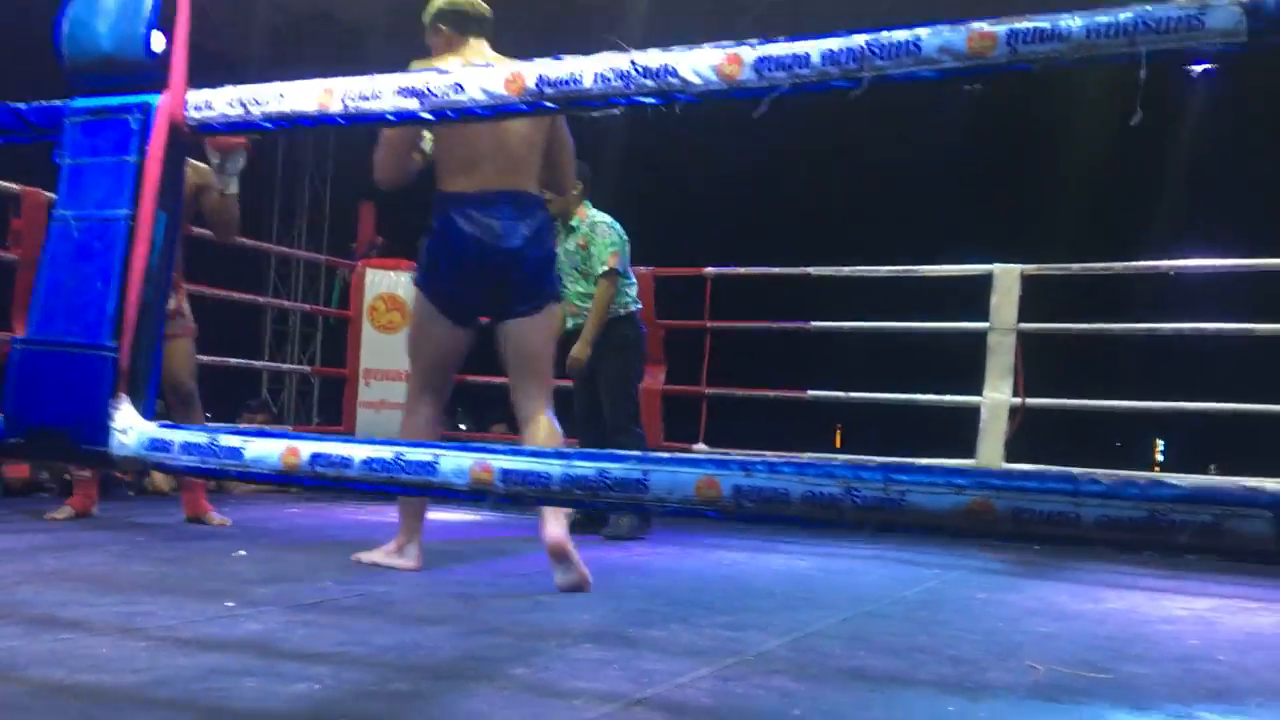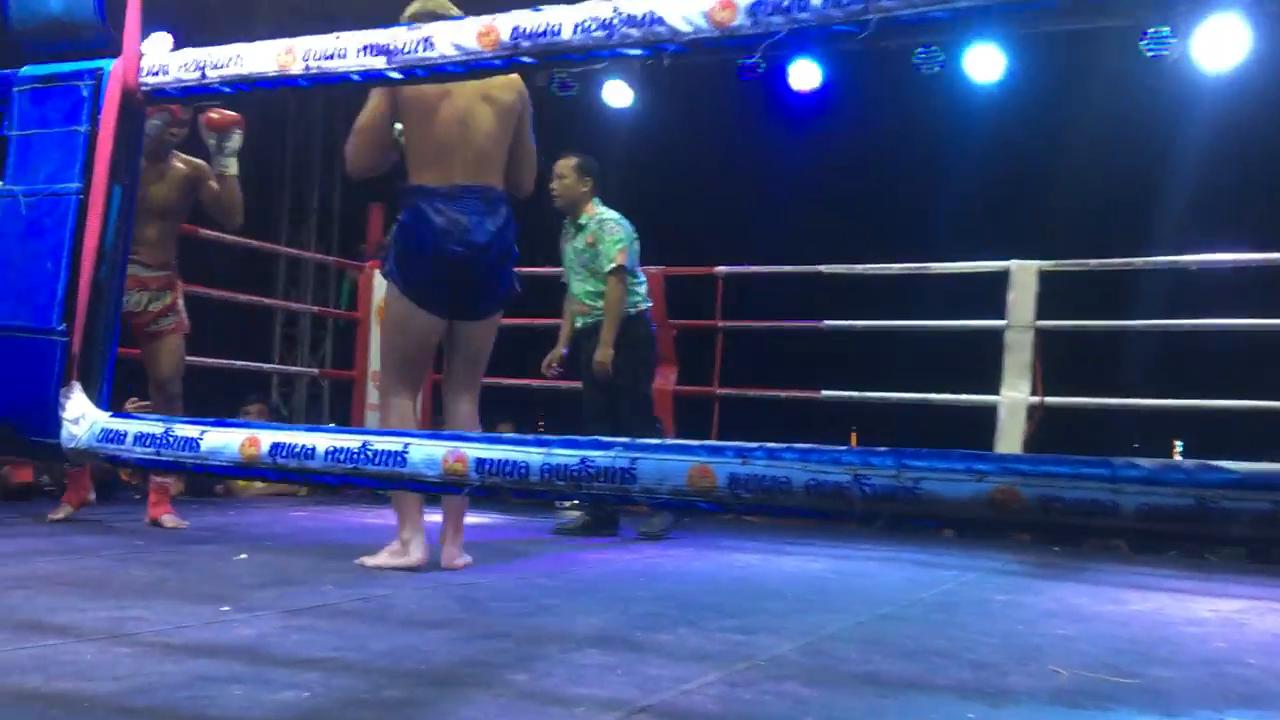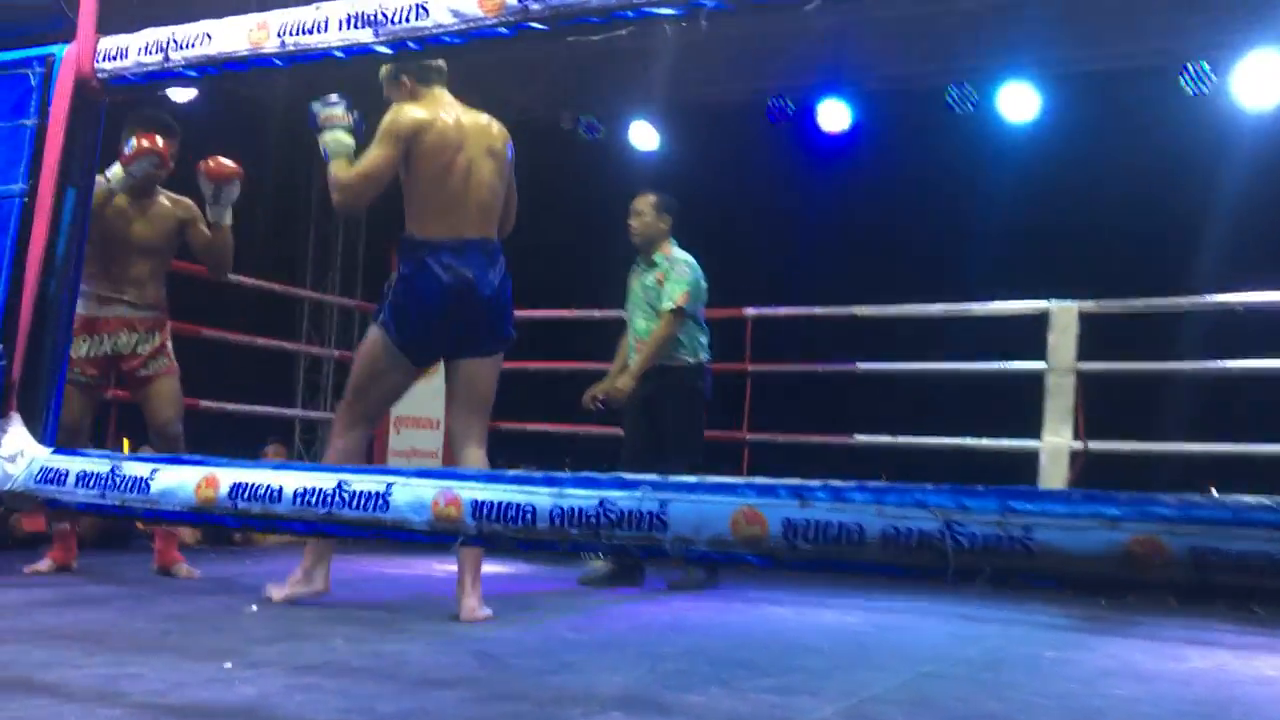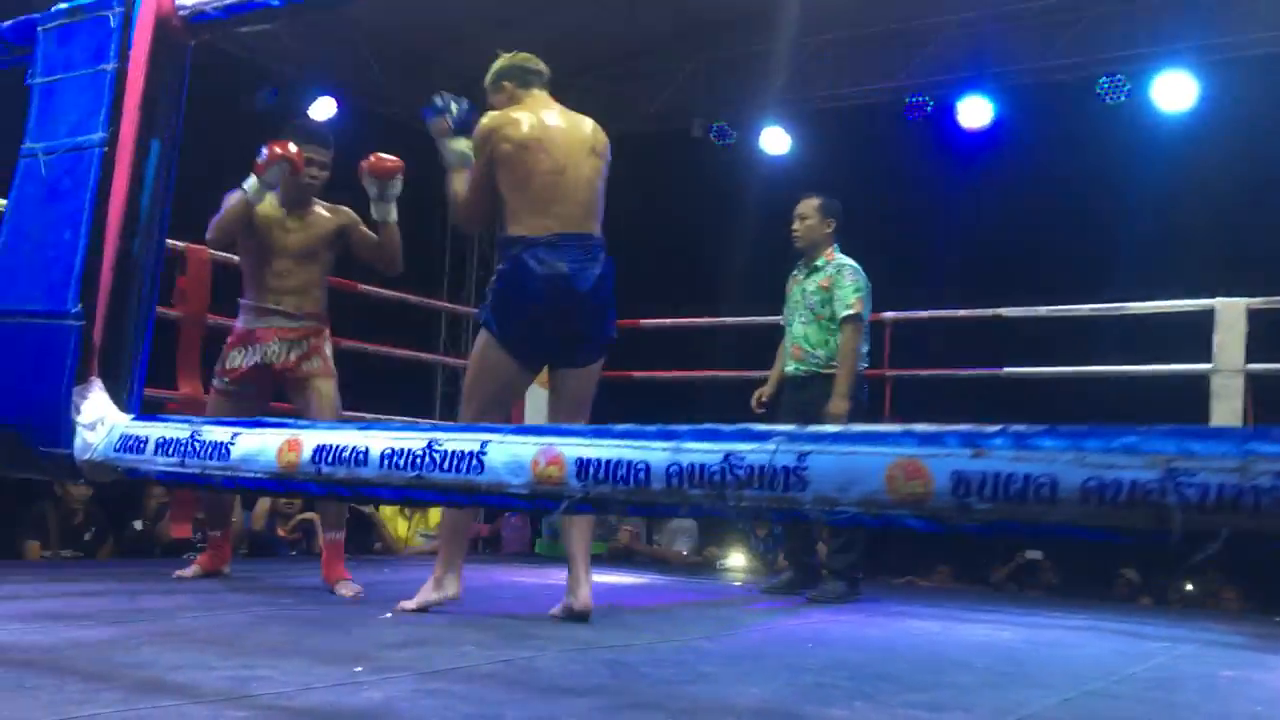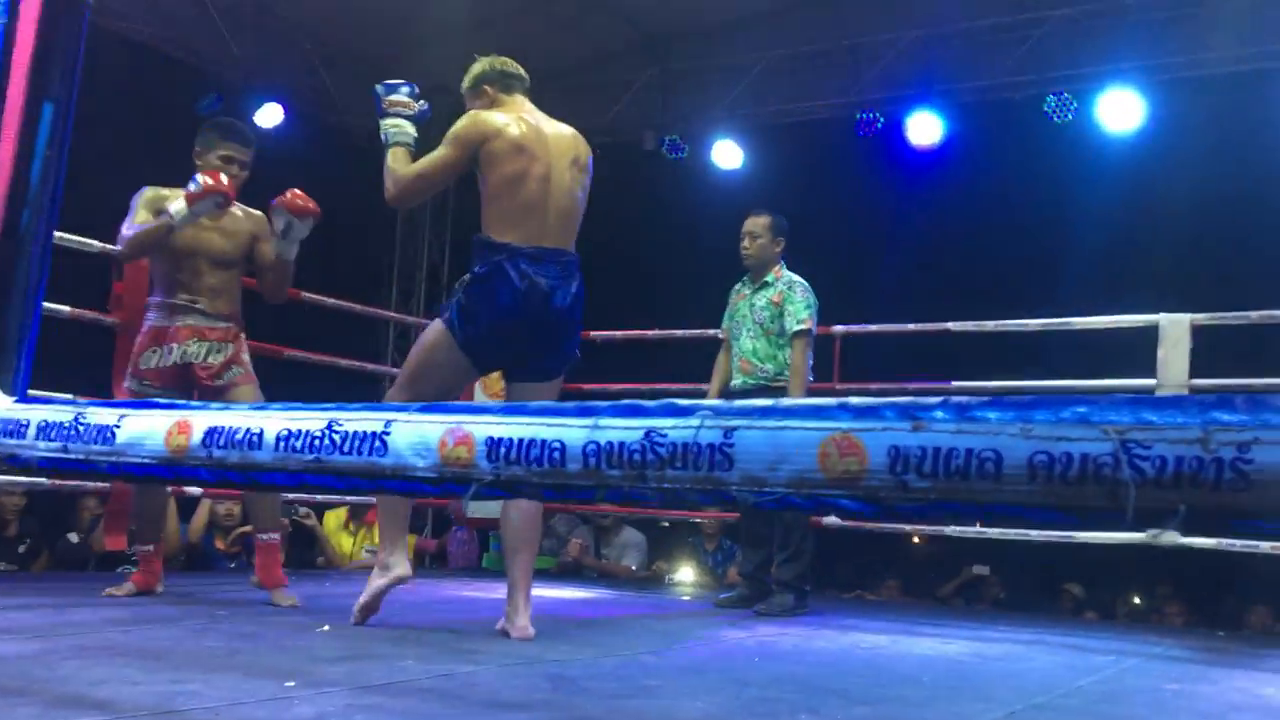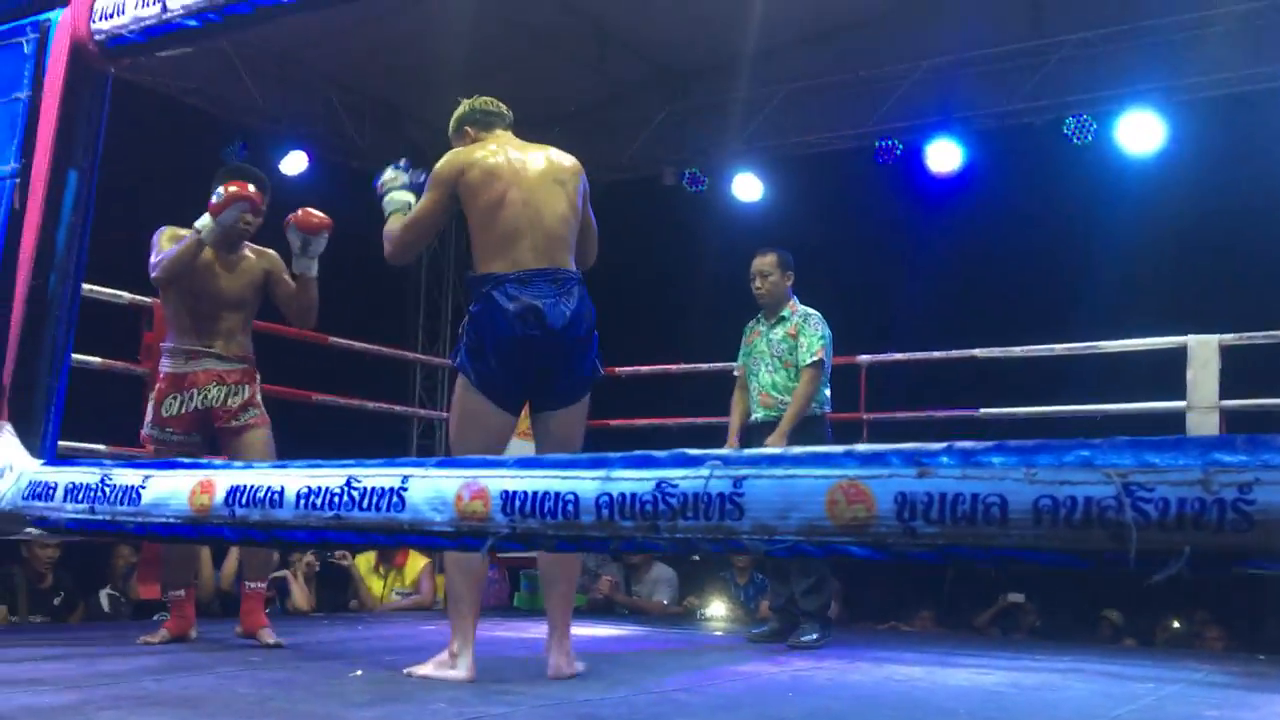
dt=0.4s
person 1, frame 1
left shoulder: (431, 75)
left elbow: (388, 173)
right elbow: (565, 181)
left hip: (460, 236)
right hip: (527, 236)
left knee: (424, 397)
right knee: (536, 404)
left ankle: (407, 542)
right ankle: (554, 523)
person 1, frame 2
right shoulder: (511, 83)
left elbow: (359, 163)
right elbow: (523, 182)
left hip: (427, 230)
right hip: (491, 233)
left knee: (398, 389)
right knee: (463, 392)
left ankle: (410, 538)
right ankle: (453, 540)
person 1, frame 3
left shoulder: (408, 119)
right shoulder: (496, 132)
left elbow: (349, 195)
left wrist: (335, 135)
left hip: (426, 281)
right hip: (488, 283)
left knee: (354, 421)
right knee: (469, 442)
left ankle: (314, 567)
right ankle: (471, 592)
person 1, frame 4
left shoulder: (498, 126)
right shoulder: (594, 133)
left elbow: (470, 216)
left wrist: (456, 148)
left hip: (529, 278)
right hip: (592, 279)
left knee: (475, 427)
right knee: (570, 433)
left ankle: (445, 576)
right ankle: (579, 583)
person 1, frame 5
left shoulder: (483, 126)
right shoulder: (579, 145)
left elbow: (399, 192)
left wrist: (396, 126)
left hip: (500, 285)
right hip: (562, 293)
left knee: (401, 405)
left ankle: (392, 553)
right ankle: (519, 610)
person 1, frame 6
left shoulder: (462, 163)
right shoulder: (568, 165)
left elbow: (397, 248)
left wrist: (396, 194)
left hip: (501, 317)
right hip: (569, 315)
left ankle: (460, 651)
right ankle: (560, 646)
person 2, frame 1
left shoulder: (197, 175)
left elbow: (225, 232)
left wrist: (230, 179)
left hip: (165, 293)
left knee: (183, 390)
left ankle: (196, 500)
right ankle: (83, 496)
person 2, frame 2
left shoulder: (192, 170)
left elbow: (231, 219)
left wrist: (226, 159)
right wrist: (138, 134)
left hip: (160, 292)
left knee: (168, 390)
left ankle: (161, 501)
right ankle: (77, 487)
person 2, frame 3
left shoulder: (179, 209)
right shoulder: (94, 188)
left elbow: (220, 265)
left wrist: (221, 208)
right wrist: (119, 175)
left hip: (148, 332)
right hip: (90, 325)
left knee: (169, 434)
right knee: (67, 434)
left ankle: (168, 550)
right ankle: (62, 548)
person 2, frame 4
left shoulder: (338, 218)
right shoulder: (247, 204)
left elbow: (391, 265)
right elbow: (215, 237)
left wrist: (385, 207)
right wrist: (257, 185)
left hip: (308, 341)
right hip: (251, 338)
left ankle: (336, 562)
right ankle: (215, 552)
person 2, frame 5
left shoulder: (253, 222)
right shoulder: (157, 198)
left elbow: (276, 293)
right elbow: (126, 250)
left wrist: (288, 244)
right wrist: (181, 212)
left hip: (223, 344)
right hip: (163, 337)
left ankle: (271, 569)
right ankle: (147, 570)
person 2, frame 6
left shoulder: (265, 261)
right shoulder: (174, 238)
left elbow: (304, 319)
right elbow: (161, 275)
left wrist: (306, 262)
right wrist: (209, 224)
left hip: (238, 385)
right hip: (181, 383)
left ankle: (254, 613)
right ankle: (180, 616)
person 3, frame 1
left shoulder: (600, 227)
right shoulder: (562, 234)
left elbow: (608, 287)
left wrist: (585, 342)
left hip: (616, 332)
right hip: (583, 335)
left knee: (621, 421)
right knee: (588, 421)
left ankle: (633, 511)
right ankle: (593, 507)
person 3, frame 2
left shoulder: (609, 224)
right shoulder: (568, 232)
left elbow: (617, 284)
left wrist: (607, 344)
right wrist: (563, 344)
left hip: (627, 331)
right hip: (591, 334)
left knee: (638, 419)
right knee: (598, 424)
left ankle: (664, 505)
right ankle: (600, 510)
person 3, frame 3
left shoulder: (681, 266)
right shoulder: (639, 270)
left elbow: (669, 326)
left wrist: (630, 375)
right wrist: (610, 379)
left hip: (679, 378)
right hip: (646, 380)
left knee: (683, 469)
right knee: (635, 467)
left ankle: (700, 561)
right ankle: (625, 559)
person 3, frame 4
left shoulder: (845, 272)
right shoulder: (796, 275)
left elbow: (851, 335)
left wrist: (842, 395)
right wrist: (772, 383)
left hip: (832, 388)
right hip: (797, 387)
left ankle: (843, 575)
right ankle: (803, 567)
person 3, frame 5
left shoulder: (793, 289)
right shoulder: (738, 291)
left elbow: (800, 350)
right elbow: (727, 349)
left wrist: (796, 403)
right wrist: (712, 398)
left hip: (776, 399)
right hip: (742, 400)
left ankle: (791, 588)
right ankle: (754, 582)
person 3, frame 6
left shoulder: (808, 321)
right shoulder: (751, 330)
left elbow: (810, 381)
right elbow: (742, 388)
left wrist: (782, 433)
right wrist: (734, 439)
left hip: (800, 432)
right hip: (761, 435)
left ankle: (814, 618)
right ankle: (784, 616)
